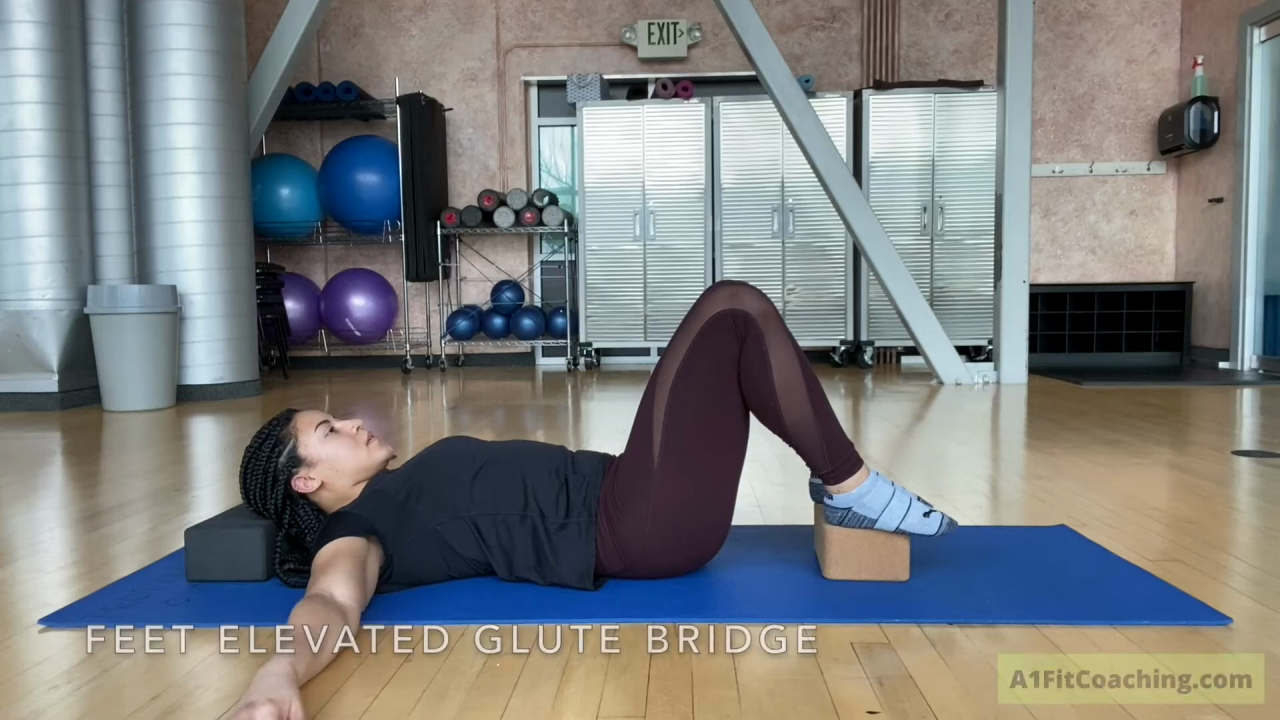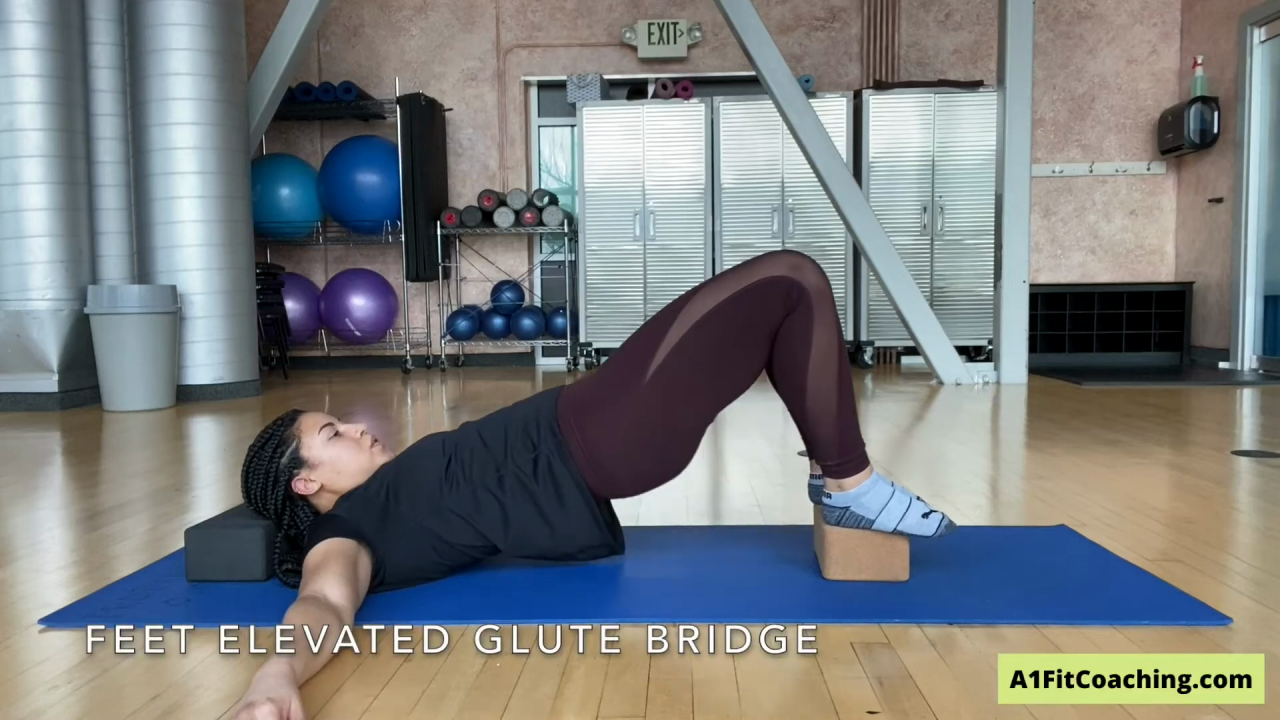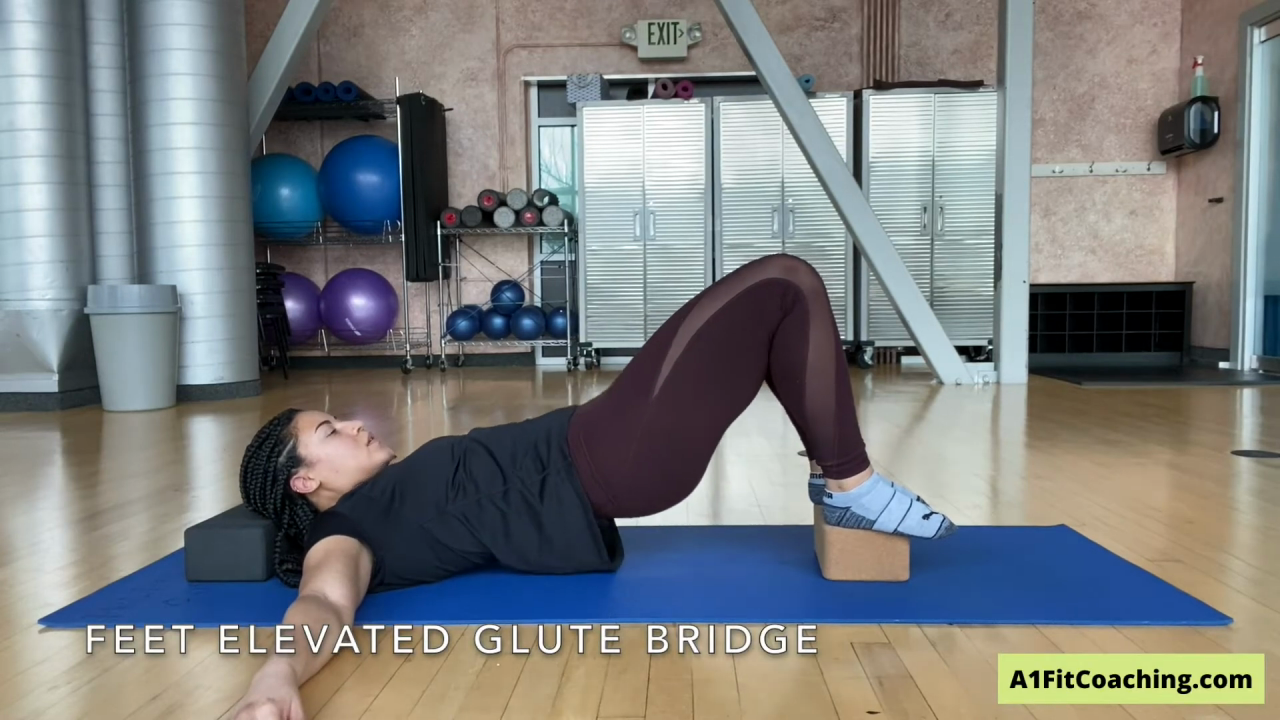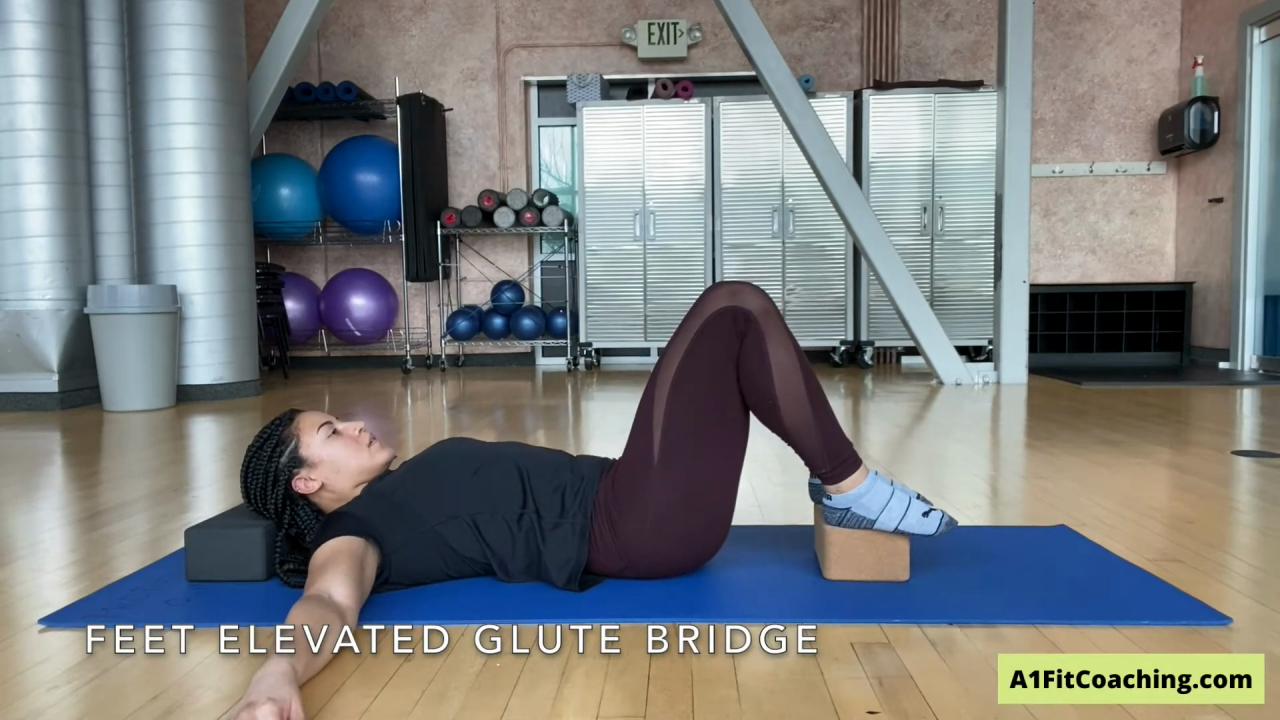
dt=1s
person 1, frame 1
left shoulder: (392, 501)
right shoulder: (355, 535)
right elbow: (330, 605)
left hip: (619, 498)
right hip: (649, 524)
left knee: (734, 315)
right knee: (734, 312)
left ankle: (846, 487)
right ankle: (852, 490)
person 1, frame 2
left shoulder: (376, 508)
right shoulder: (345, 536)
right elbow: (325, 603)
left hip: (595, 440)
right hip: (610, 435)
left knee: (784, 288)
right knee: (793, 280)
left ankle: (841, 481)
right ankle: (850, 487)
person 1, frame 3
left shoulder: (382, 503)
right shoulder: (344, 535)
right elbow: (326, 602)
left hip: (600, 457)
right hip: (617, 458)
left knee: (778, 291)
right knee: (785, 284)
left ankle: (843, 483)
right ankle: (852, 489)
person 1, frame 4
left shoulder: (392, 499)
right shoulder: (353, 535)
right elbow: (329, 602)
left hip: (618, 502)
right hip: (646, 526)
left knee: (736, 317)
right knee: (734, 310)
left ankle: (847, 490)
right ankle: (850, 490)
